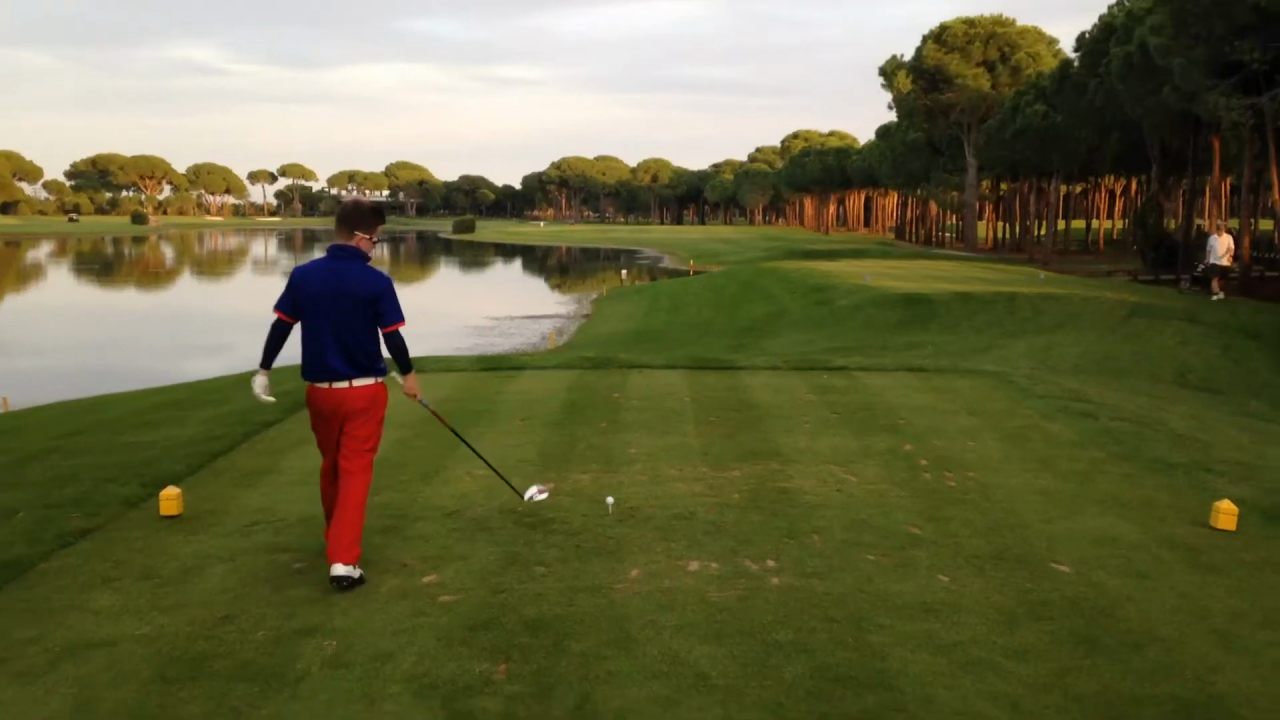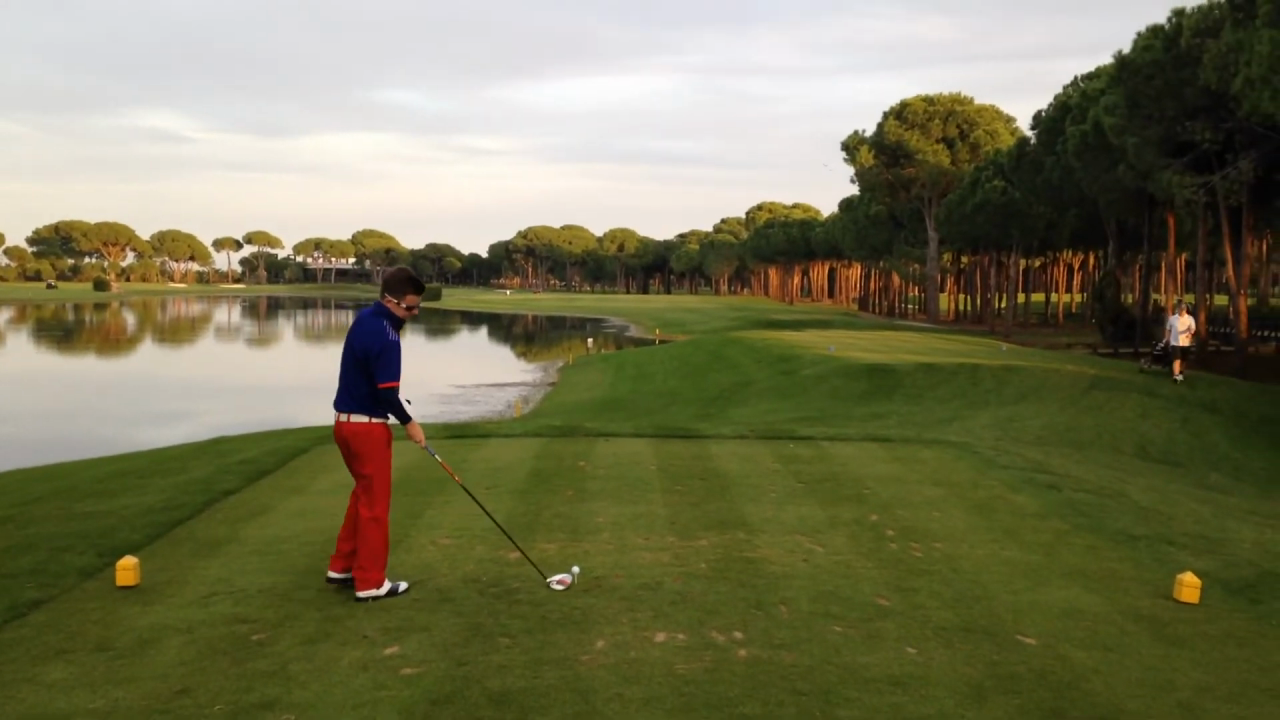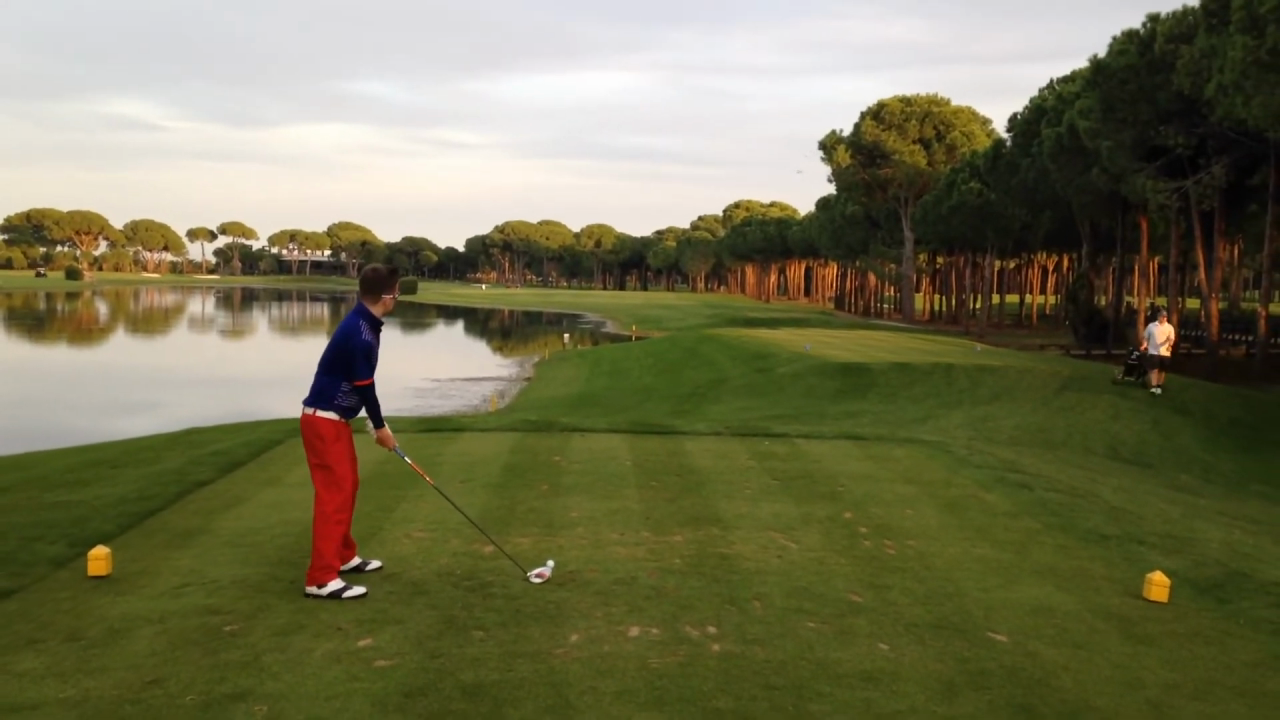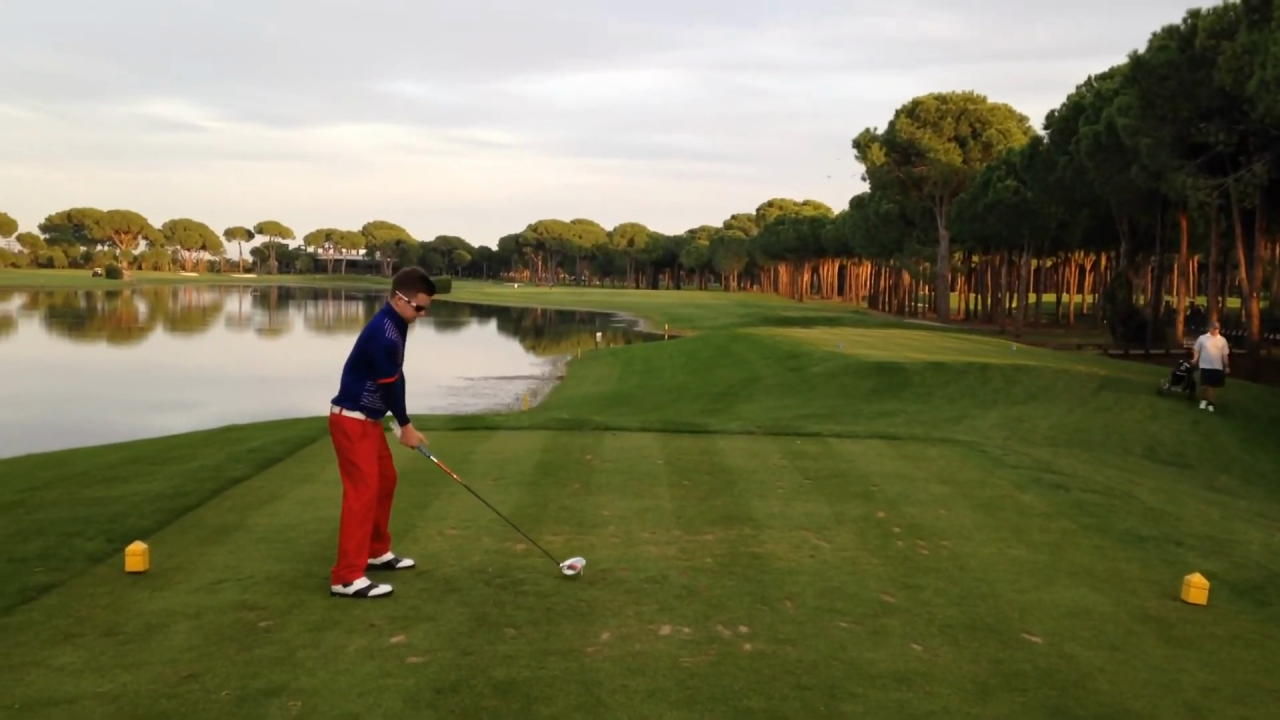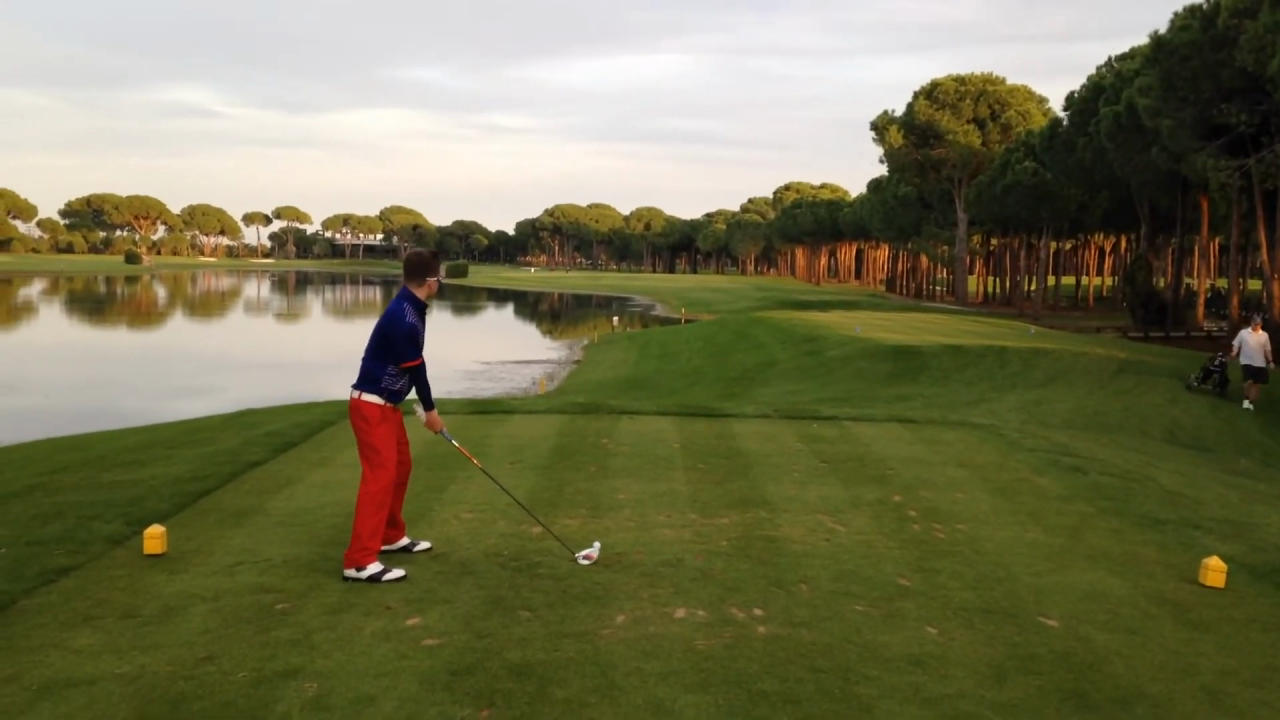
dt=1s
person 1, frame 1
left shoulder: (302, 275)
right shoulder: (377, 282)
left elbow: (281, 326)
right elbow: (393, 336)
left wrist: (264, 369)
right wrist: (408, 373)
left hip: (320, 389)
right hip: (364, 390)
left knee: (331, 465)
right knee: (355, 470)
left ankle: (337, 540)
right ankle: (344, 558)
person 1, frame 2
left shoulder: (364, 318)
right shoulder: (386, 339)
right elbow: (385, 393)
left wrist: (398, 398)
right wrist: (408, 423)
left hip: (346, 420)
right hip: (368, 426)
left knee: (363, 494)
right knee: (375, 502)
left ankle: (342, 565)
right ankle: (370, 582)
person 1, frame 3
left shoulder: (362, 324)
right shoulder: (361, 336)
left elbow: (363, 383)
right elbow: (364, 387)
left wrist: (377, 423)
right wrist: (380, 428)
left hip: (335, 418)
right hip: (324, 420)
left knee: (347, 487)
right knee: (334, 494)
left ankle: (343, 556)
right ankle: (322, 578)
person 1, frame 4
left shoulder: (394, 325)
right shoulder: (383, 334)
left elbow: (395, 380)
right elbow: (389, 385)
left wrist: (403, 424)
right wrist: (405, 426)
left hip: (369, 419)
right hip: (352, 419)
left knee: (384, 481)
right knee: (362, 491)
left ankle: (376, 551)
right ankle: (347, 577)
person 1, frame 5
left shoulder: (410, 308)
right shoulder: (404, 319)
left elbow: (414, 366)
right elbow: (415, 369)
left wrist: (426, 408)
right wrist: (430, 411)
left hip: (386, 403)
right hip: (371, 405)
left knee: (399, 468)
right knee: (380, 475)
left ankle: (391, 536)
right ankle: (360, 561)
